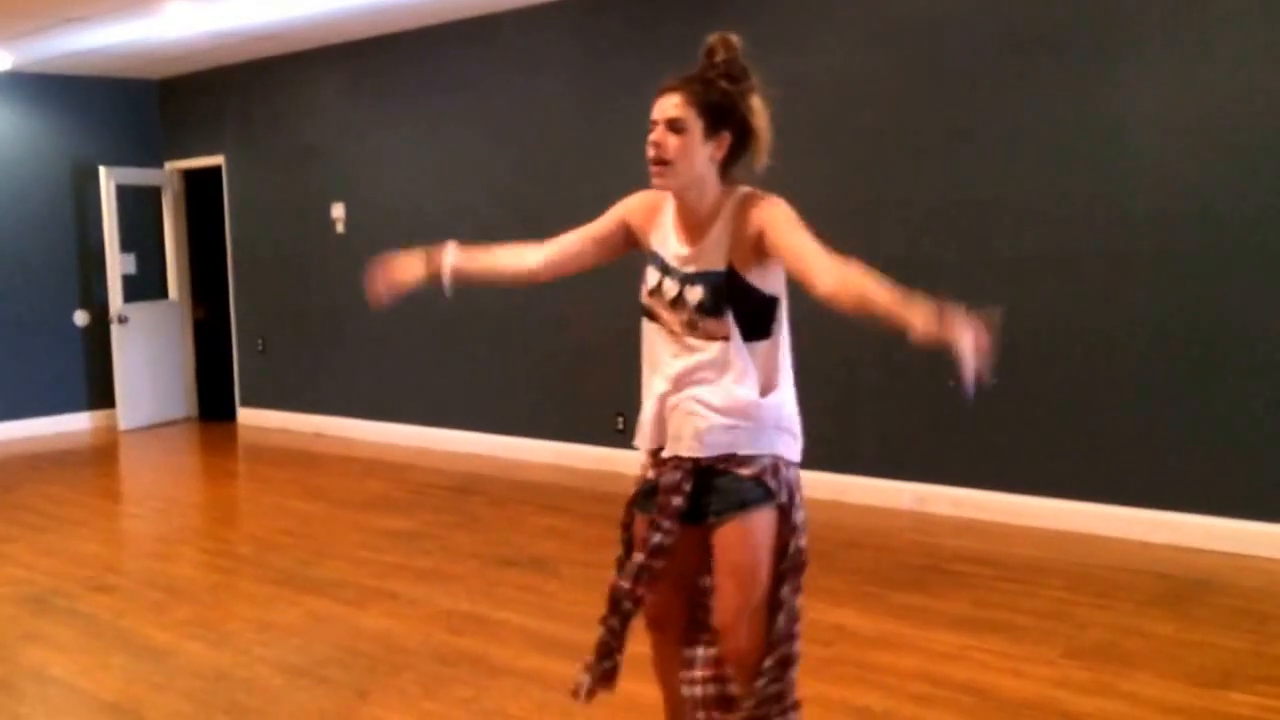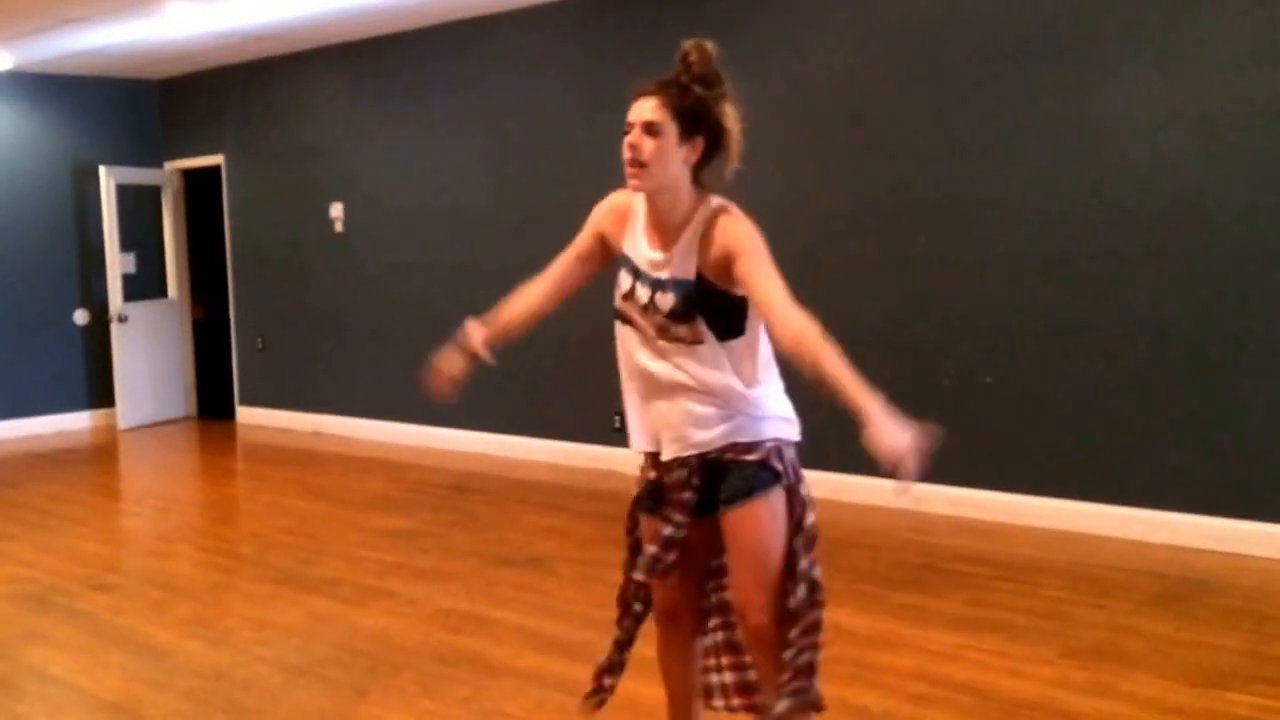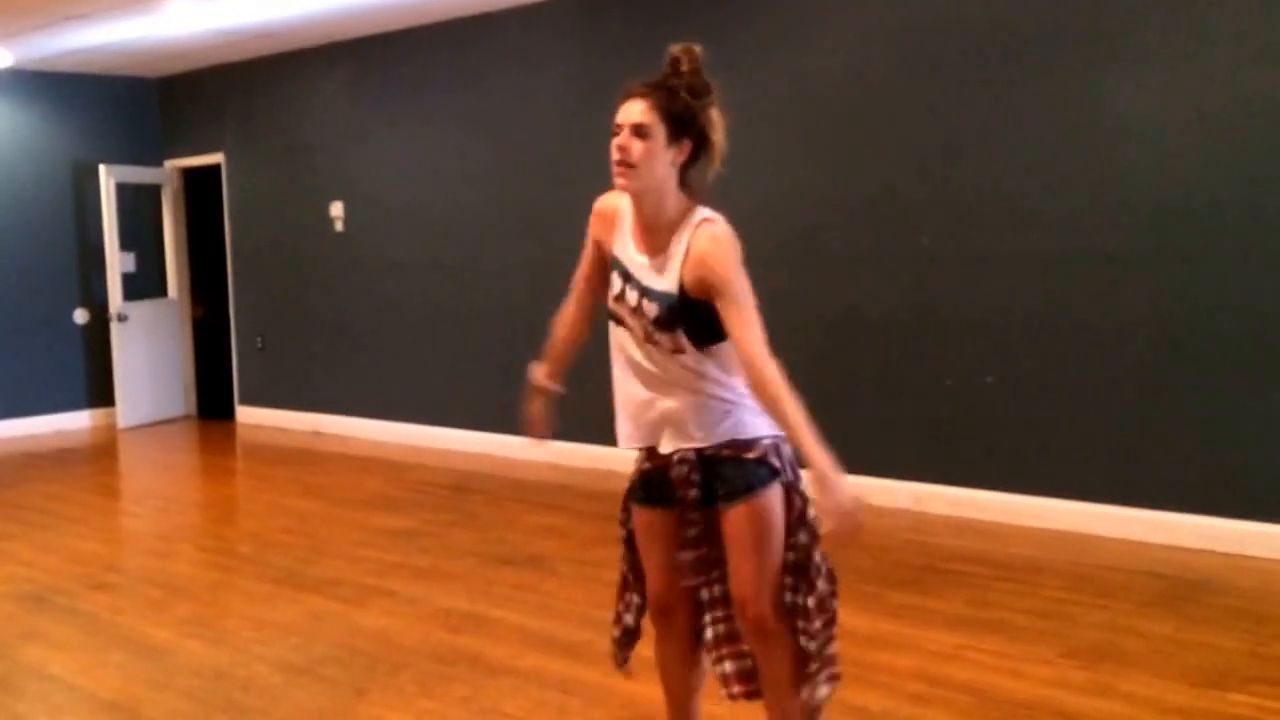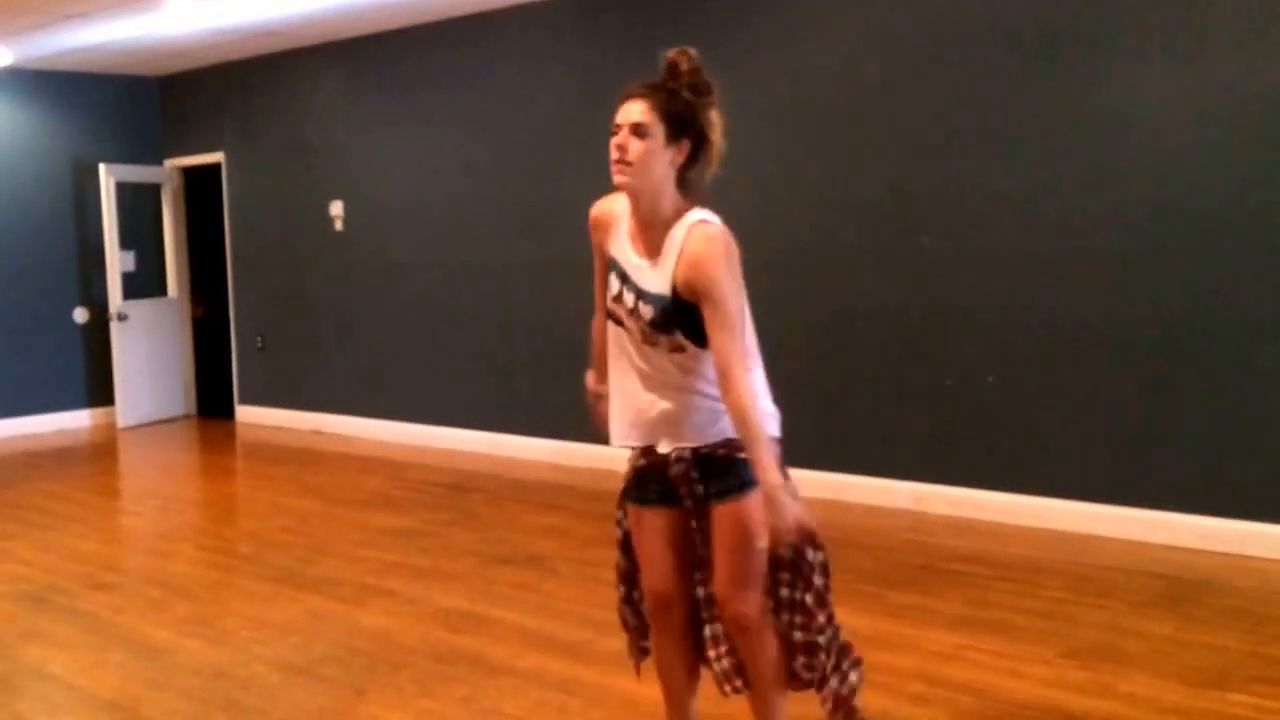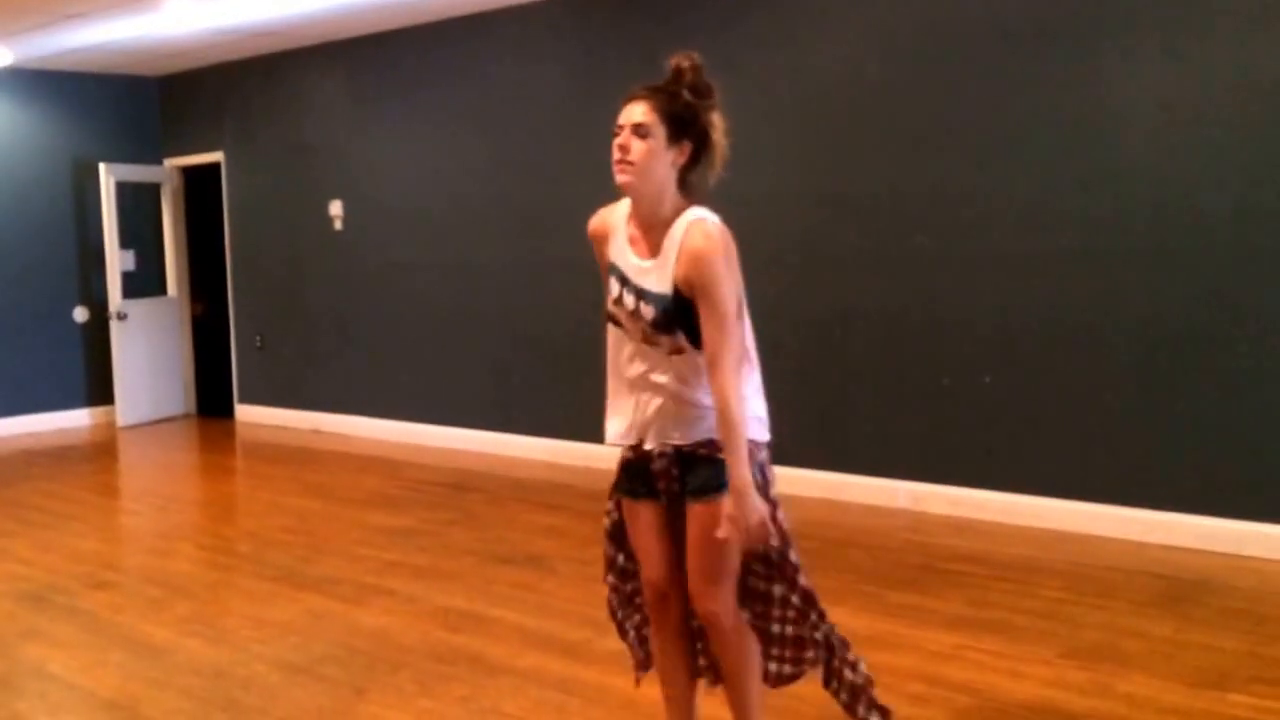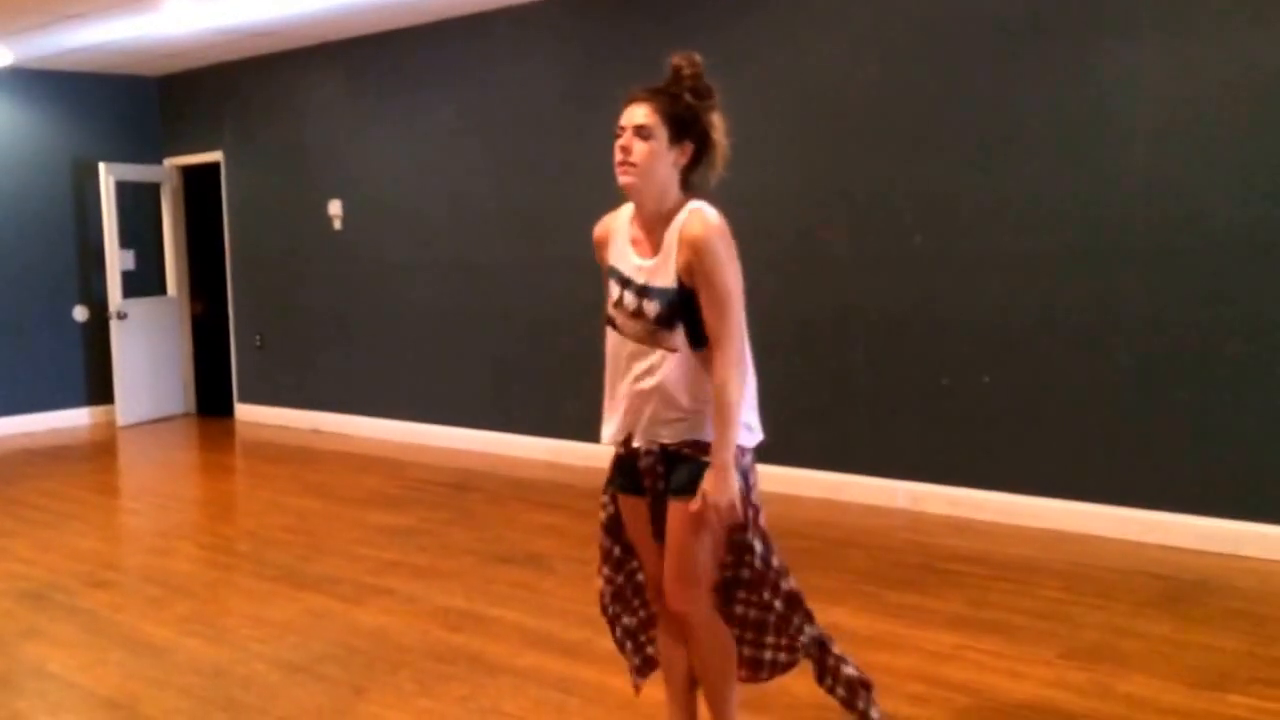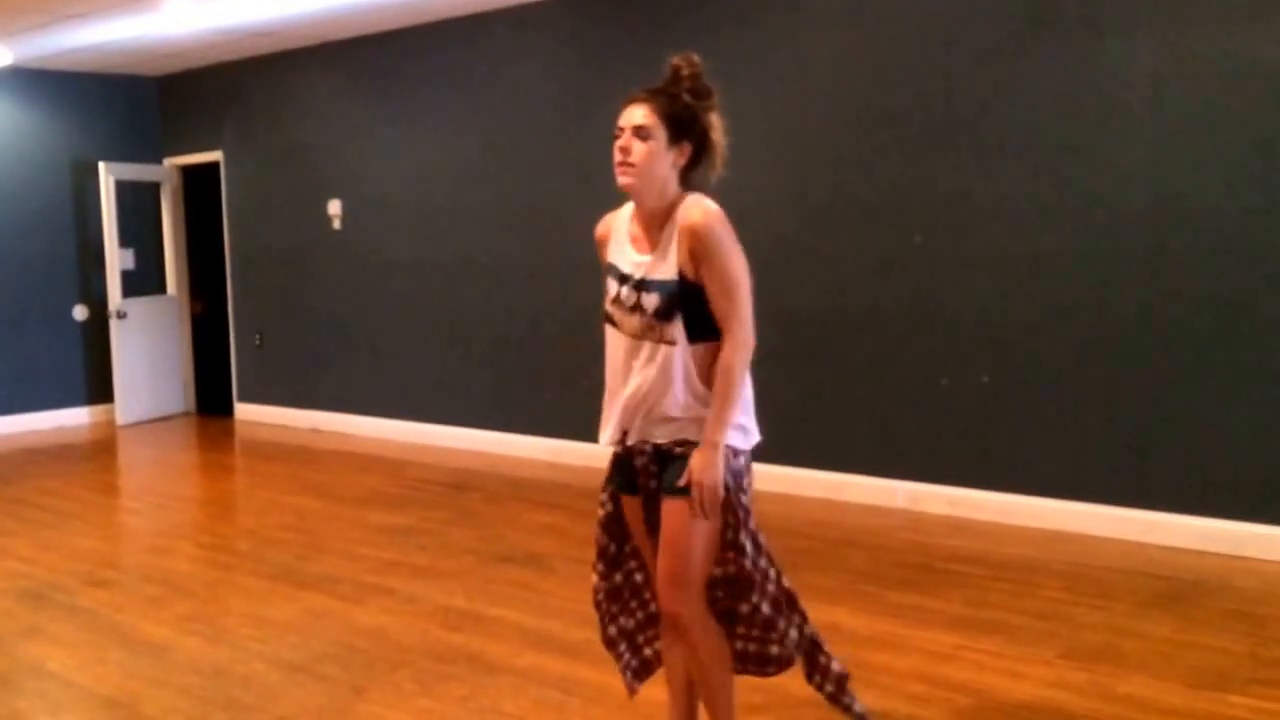
dt=0.1s
person 1, frame 1
left shoulder: (757, 217)
right shoulder: (644, 213)
left elbow: (829, 276)
right elbow: (543, 258)
left wrist: (916, 314)
right wrist: (440, 262)
left hip: (748, 455)
right hip: (667, 452)
left knee: (737, 629)
right knee: (664, 618)
person 1, frame 2
left shoulder: (725, 229)
right shoulder: (617, 215)
left elbow: (788, 321)
right elbow: (554, 287)
left wrist: (871, 410)
right wrist: (473, 341)
left hip: (748, 445)
right hip: (666, 450)
left knee: (758, 616)
right knee: (672, 610)
person 1, frame 3
left shoulder: (708, 241)
right shoulder: (609, 214)
left elbow: (756, 355)
right elbow: (581, 304)
left wrist: (820, 460)
right wrist: (545, 379)
left hip: (739, 443)
right hip: (658, 448)
left knee: (758, 609)
right knee: (666, 603)
person 1, frame 4
left shoulder: (703, 243)
right shoulder: (604, 218)
left elbow: (735, 369)
left wrist: (771, 485)
right wrist: (597, 380)
left hip: (724, 444)
right hip: (652, 444)
left knee: (741, 607)
right knee: (657, 601)
person 1, frame 5
left shoulder: (703, 241)
right shoulder: (605, 227)
left elbow: (726, 366)
left wrist: (742, 485)
left hip: (714, 442)
right hip: (643, 443)
left knee: (714, 603)
right knee: (655, 597)
person 1, frame 6
left shoulder: (701, 232)
right shoulder: (608, 232)
left elbow: (729, 353)
left wrist: (721, 462)
left hip: (701, 443)
right hip: (634, 441)
left knee: (690, 600)
right knee: (658, 601)
person 1, frame 7
left shoulder: (701, 222)
right shoulder: (608, 231)
left elbow: (739, 336)
left wrist: (713, 445)
left hip: (699, 441)
right hip: (633, 440)
left knee: (684, 603)
right knee: (659, 603)
